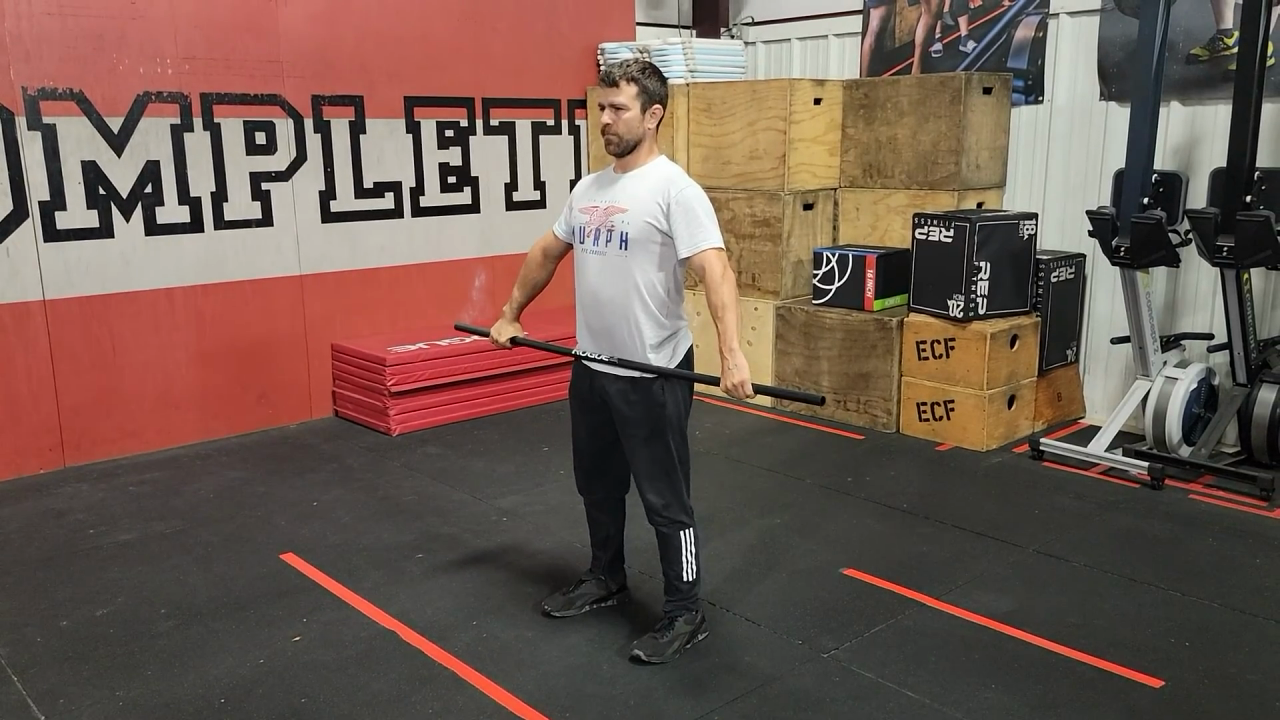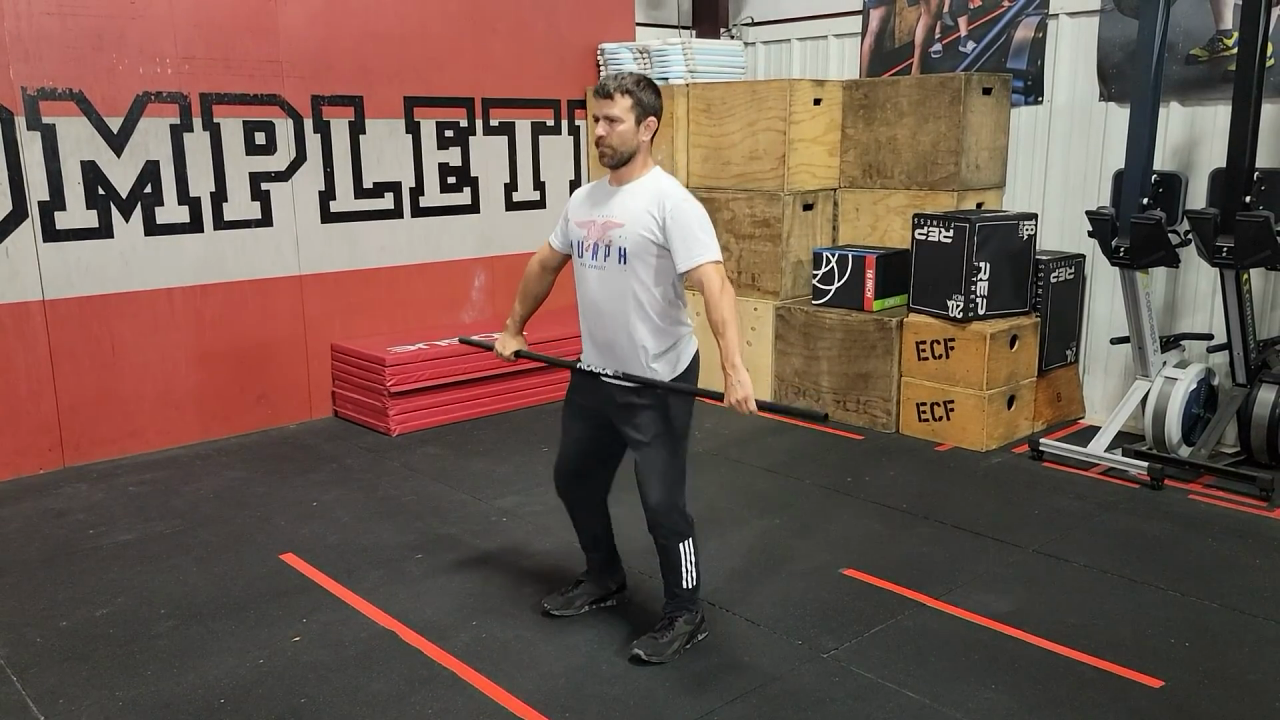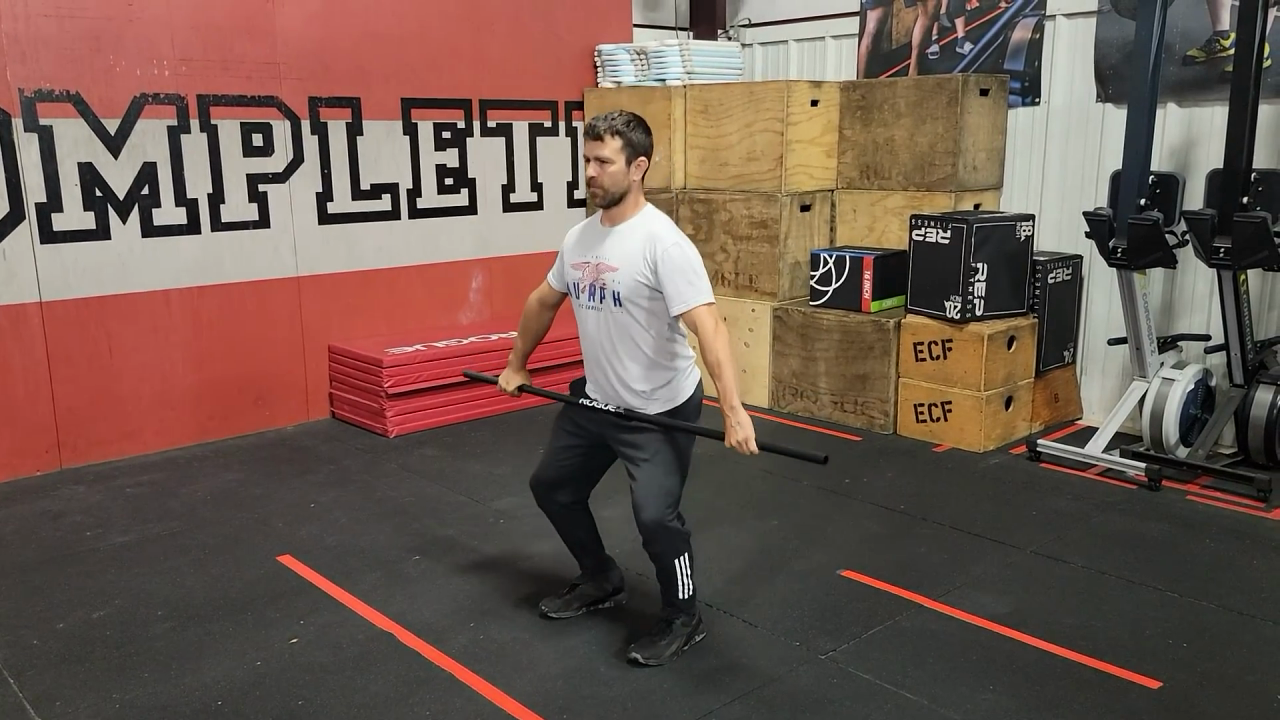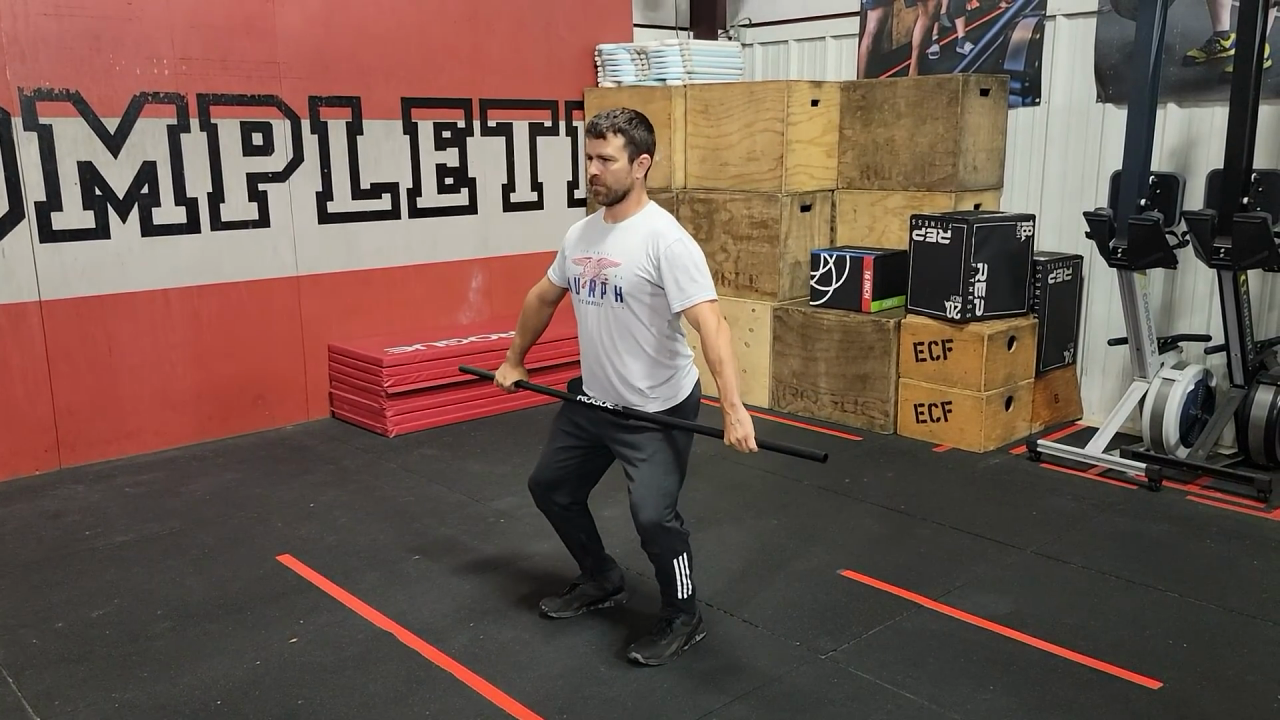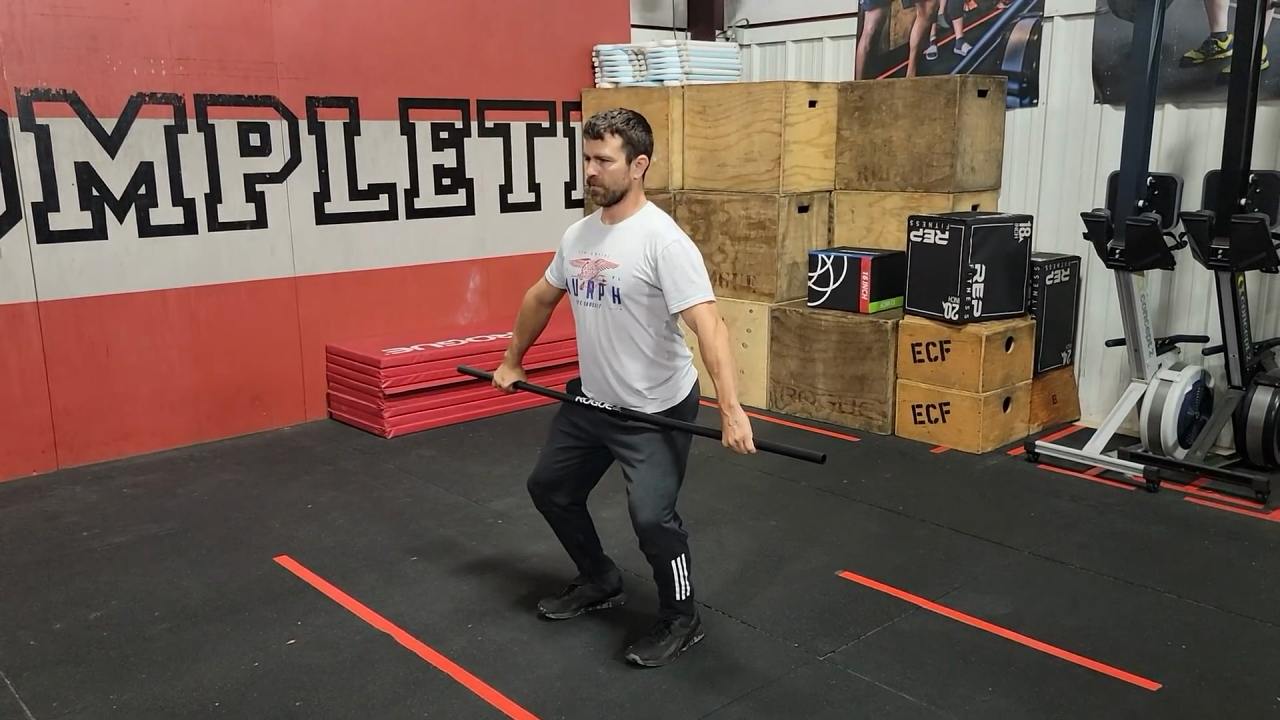
dt=0.2s
person 1, frame 1
left shoulder: (673, 189)
right shoulder: (589, 189)
left elbow: (715, 270)
right elbow: (546, 253)
left wrist: (732, 353)
right wrist: (510, 313)
left hip: (653, 373)
right hip: (591, 367)
left knee: (664, 499)
right knee: (596, 484)
left ankle: (684, 613)
right ankle: (605, 577)
person 1, frame 2
left shoulder: (670, 202)
right shoulder: (583, 200)
left elbow: (713, 284)
right elbow: (544, 265)
left wrist: (734, 369)
right wrist: (513, 327)
left hip: (657, 381)
right hip: (595, 374)
left knee: (662, 502)
right knee: (574, 479)
left ankle: (685, 613)
right ankle: (603, 578)
person 1, frame 3
left shoulder: (662, 242)
right shoulder: (579, 238)
left elbow: (708, 326)
right elbow: (543, 301)
left wrist: (733, 411)
right wrist: (516, 364)
left hip: (661, 409)
right hip: (597, 400)
left knee: (655, 514)
right knee: (551, 485)
left ankle: (681, 619)
right ankle: (600, 580)
person 1, frame 4
left shoulder: (665, 239)
right shoulder: (580, 235)
left elbow: (709, 323)
right elbow: (542, 298)
left wrist: (733, 408)
right wrist: (513, 359)
left hip: (658, 409)
right hip: (594, 399)
left knee: (653, 515)
right knee: (550, 486)
left ankle: (682, 618)
right ankle: (601, 580)
person 1, frame 5
left shoulder: (663, 240)
right shoulder: (578, 235)
left elbow: (707, 324)
right elbow: (540, 298)
left wrist: (731, 410)
right wrist: (512, 360)
left hip: (656, 409)
right hip: (591, 399)
left knee: (652, 516)
right knee: (549, 487)
left ankle: (681, 619)
right ankle: (600, 582)
